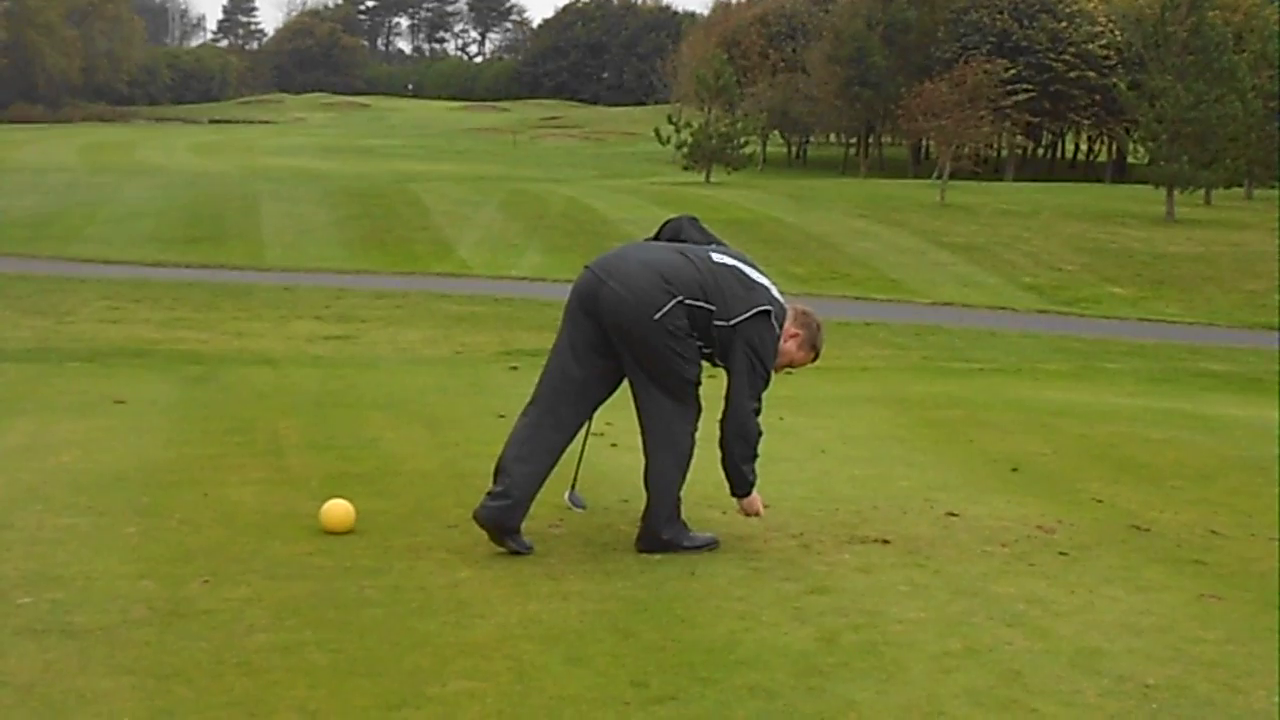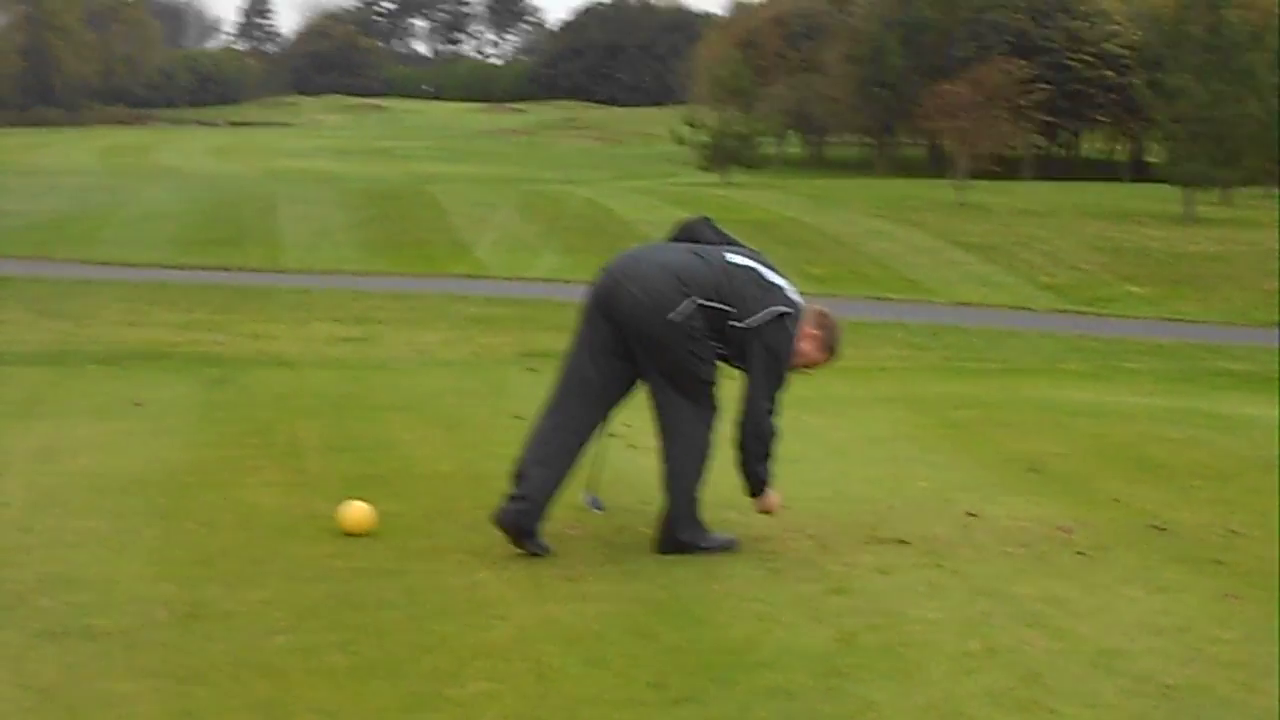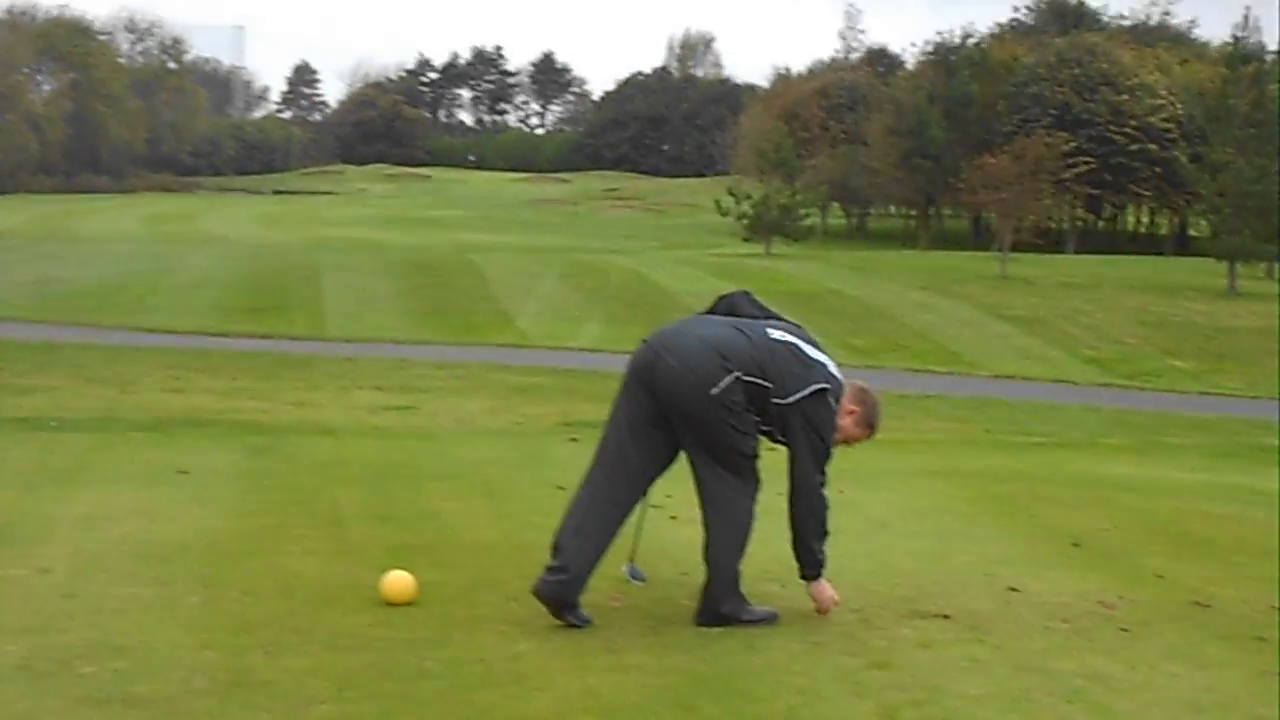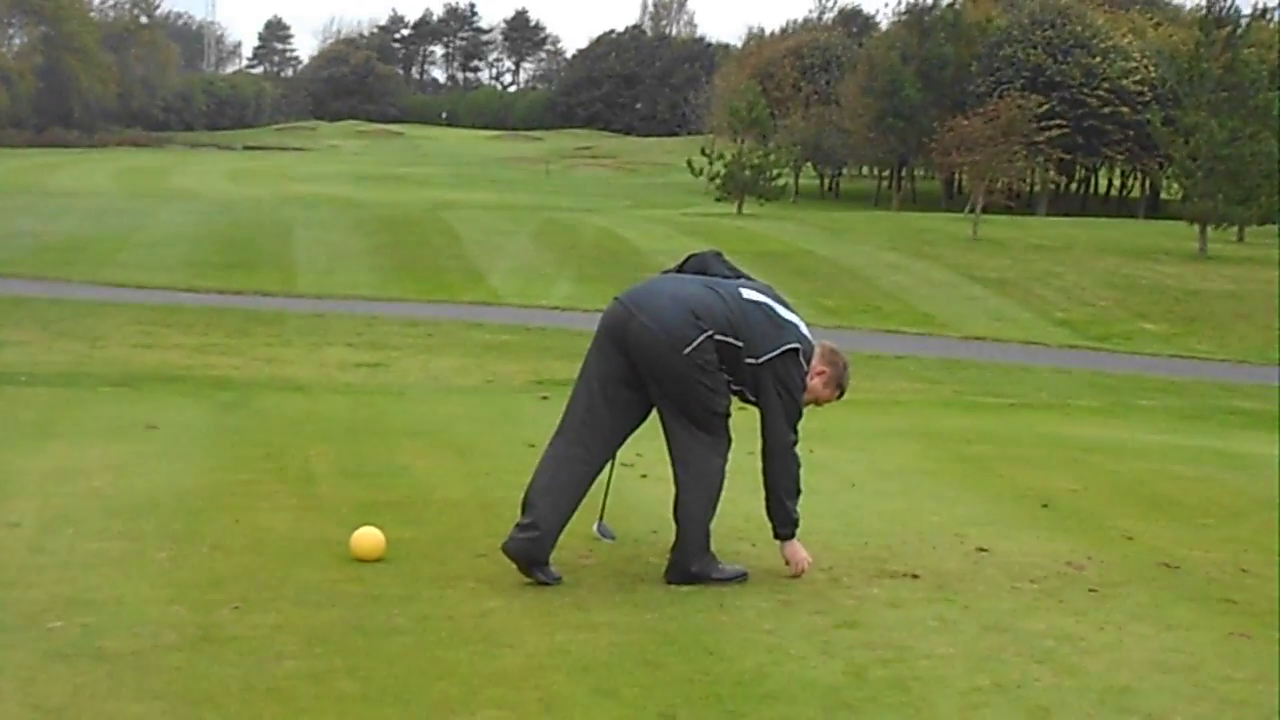
dt=0.4s
person 1, frame 1
left shoulder: (743, 279)
right shoulder: (761, 326)
left elbow: (681, 226)
right elbow: (741, 413)
right wrist: (744, 489)
left hip: (599, 277)
right hip: (647, 301)
left knee: (557, 404)
right knee: (675, 413)
left ankle: (501, 508)
right ankle: (662, 529)
person 1, frame 2
left shoulder: (759, 276)
right shoulder: (778, 325)
left elbow: (697, 228)
right elbow: (757, 412)
right wrist: (759, 488)
left hip: (618, 278)
right hip: (663, 303)
left knee: (575, 405)
right knee: (691, 414)
left ankle: (521, 511)
right ankle: (681, 530)
person 1, frame 3
left shoulder: (799, 349)
right shoulder: (818, 400)
left elbow: (736, 302)
right elbow: (807, 489)
right wrist: (814, 575)
left hip: (658, 351)
right hip: (704, 377)
left knee: (613, 478)
right knee: (733, 486)
left ankle: (560, 583)
right ankle: (722, 602)
person 1, frame 4
left shoulder: (767, 309)
right shoulder: (790, 359)
left elbow: (706, 261)
right elbow: (780, 448)
right wrist: (787, 536)
left hip: (629, 308)
right hip: (676, 334)
left knee: (584, 436)
right knee: (705, 445)
left ankle: (529, 540)
right ankle: (691, 561)
